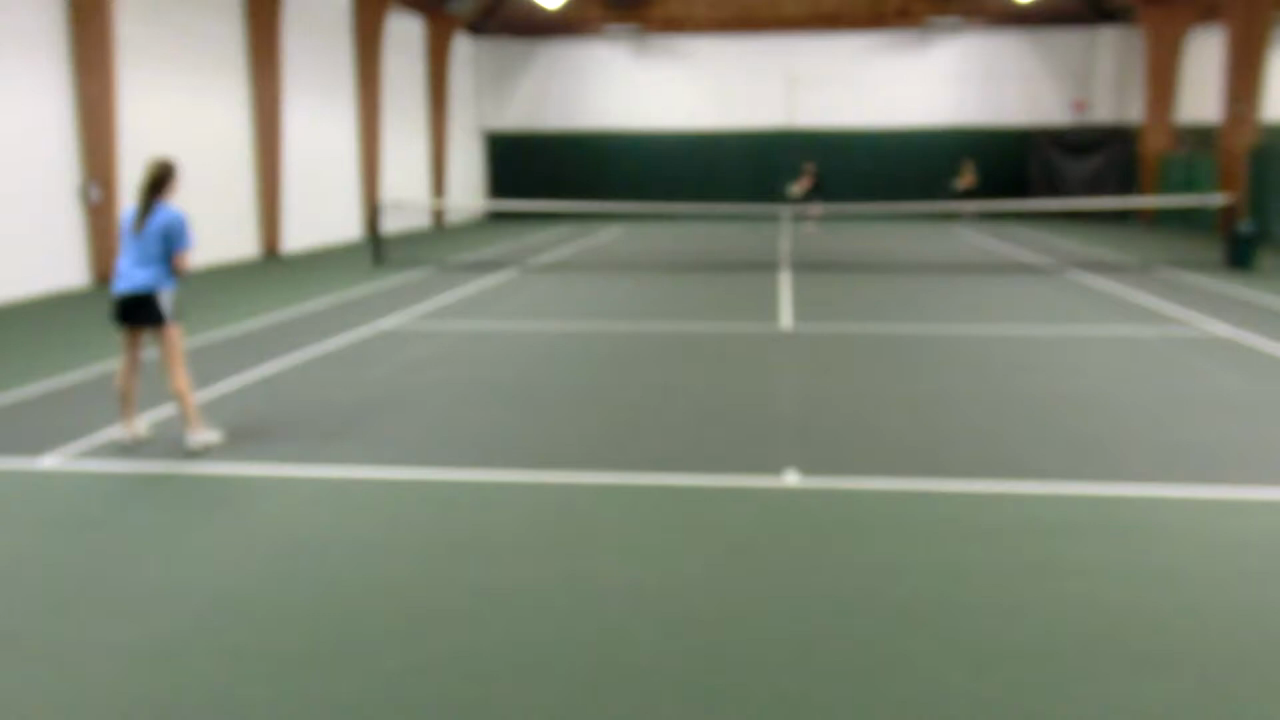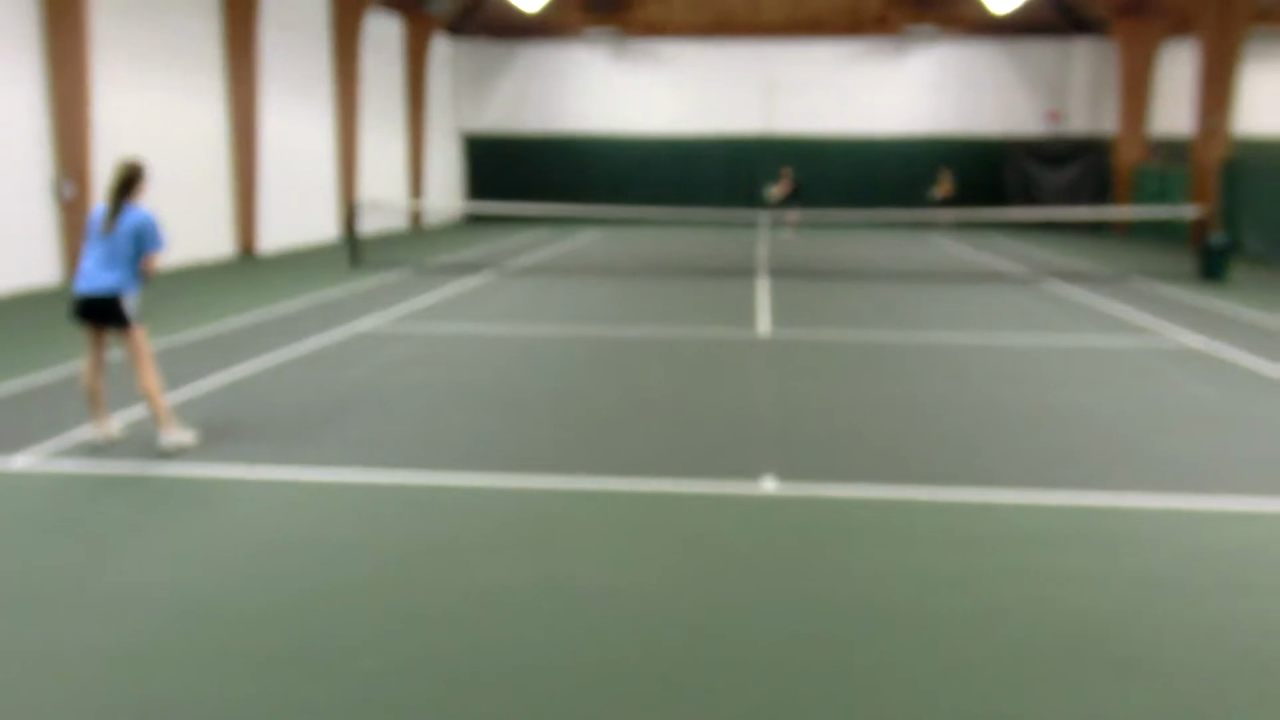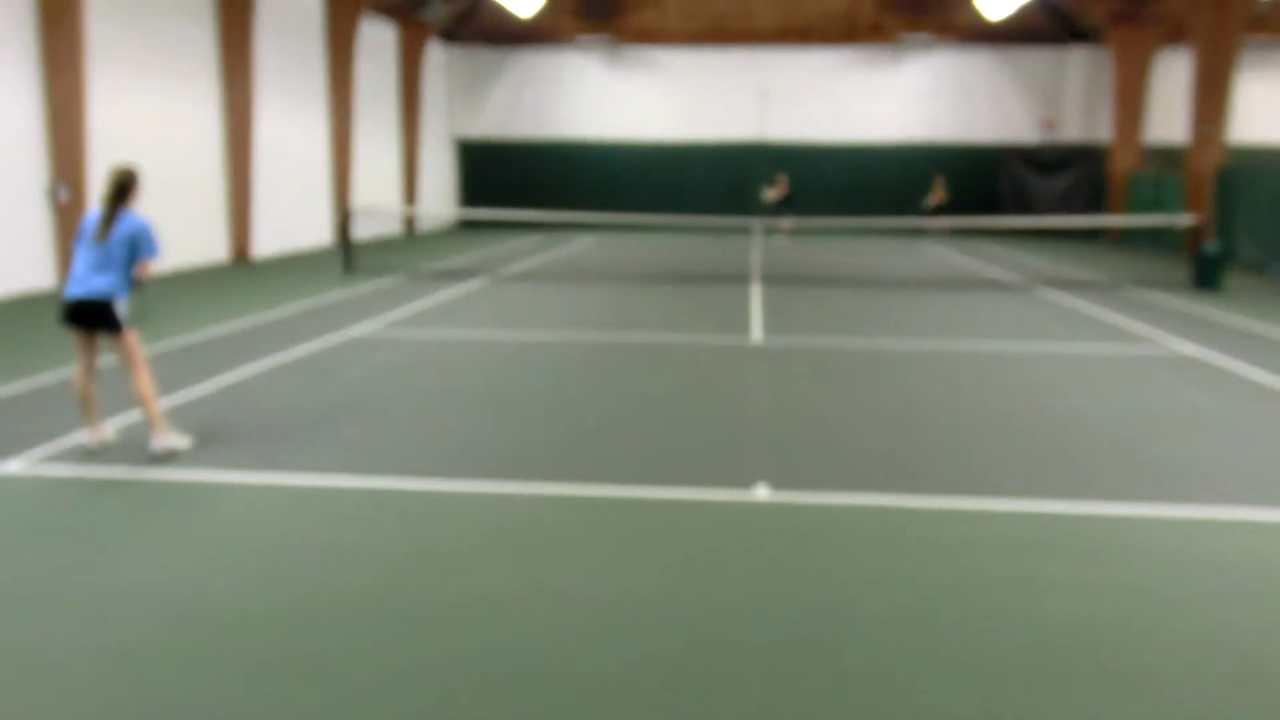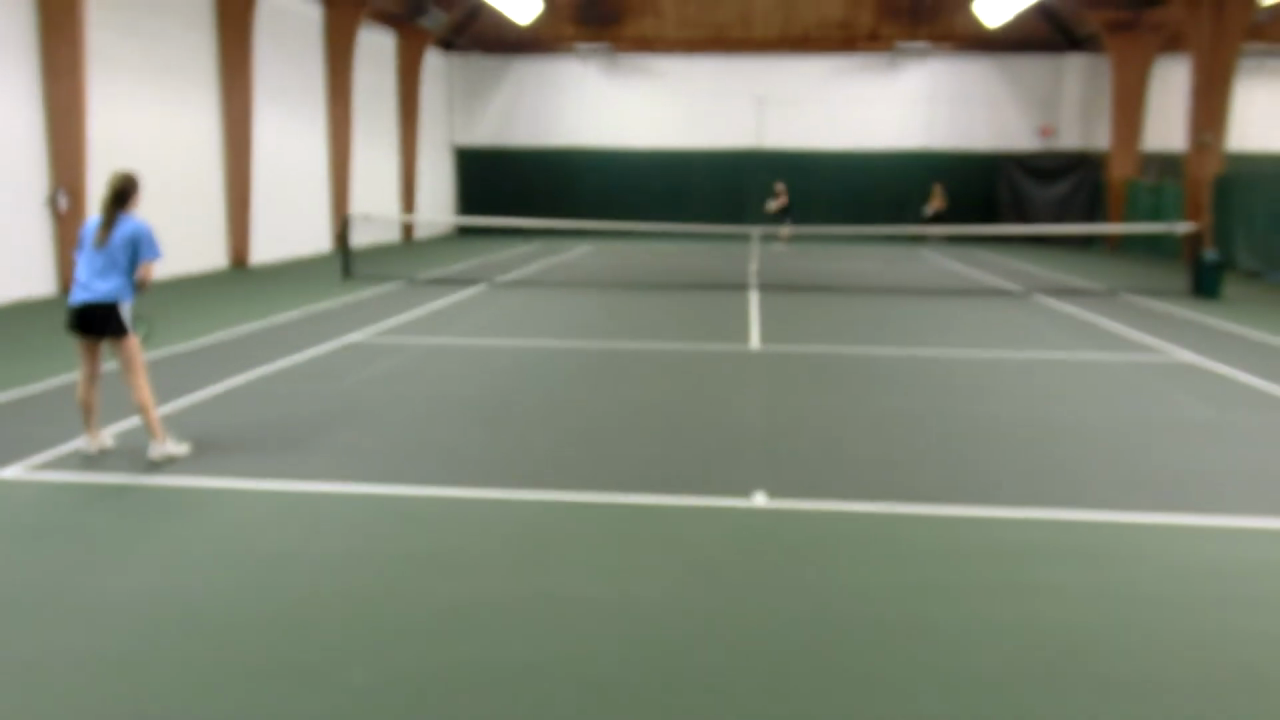
dt=0.2s
person 1, frame 1
left shoulder: (131, 214)
right shoulder: (172, 217)
left elbow: (124, 253)
right elbow: (179, 265)
right wrist: (172, 272)
left hip: (124, 292)
right hip: (153, 293)
left knee: (130, 360)
right knee: (176, 365)
left ankle: (129, 425)
right ankle: (194, 429)
person 1, frame 2
left shoulder: (98, 213)
right shoulder: (143, 219)
left elbow: (88, 251)
right elbow: (149, 267)
left hip: (86, 293)
right hip: (117, 295)
left knee: (95, 360)
right knee: (145, 364)
left ankle: (101, 425)
right ankle: (167, 428)
person 1, frame 3
left shoulder: (90, 219)
right shoulder: (137, 226)
left elbow: (78, 256)
right elbow: (141, 274)
left hip: (76, 298)
right hip: (109, 300)
left knee: (86, 366)
right knee: (138, 368)
left ankle: (95, 430)
right ankle: (160, 433)
person 1, frame 4
left shoulder: (90, 225)
right shoulder: (138, 229)
left elbow: (80, 263)
right elbow: (144, 277)
left hip: (80, 304)
right hip: (112, 305)
left knee: (89, 373)
right knee: (136, 376)
left ankle: (92, 437)
right ankle: (158, 441)
